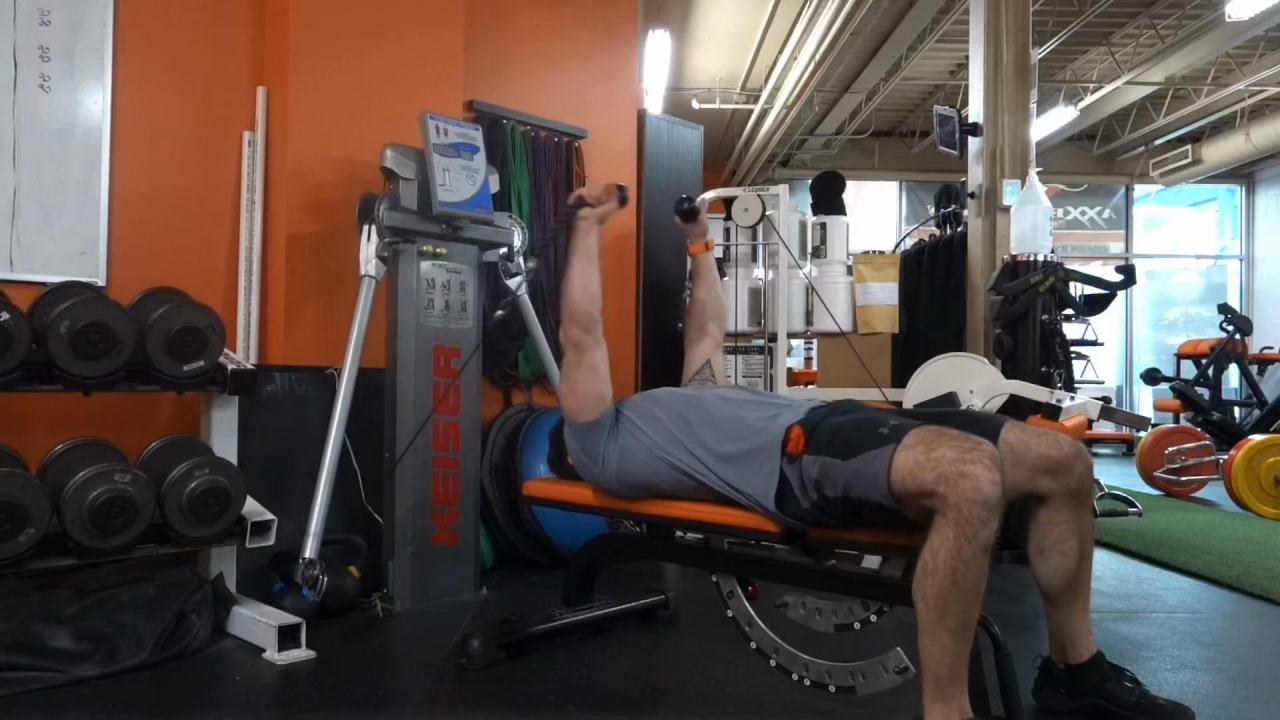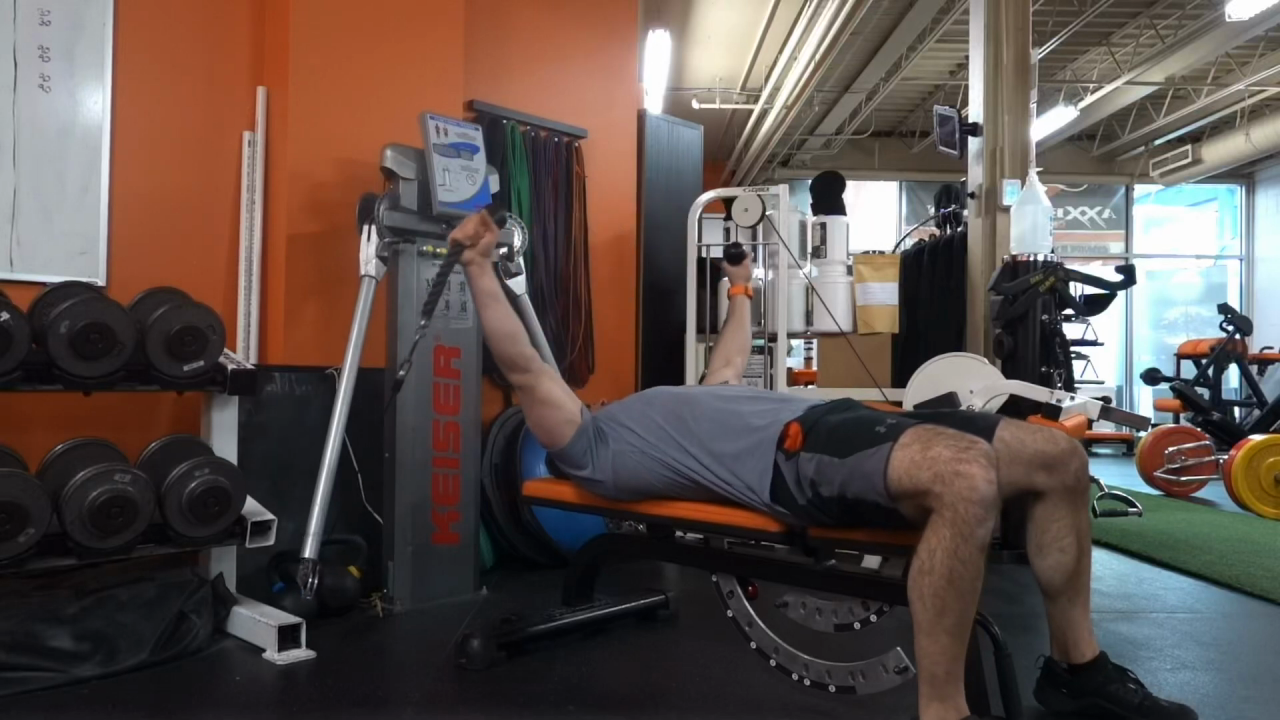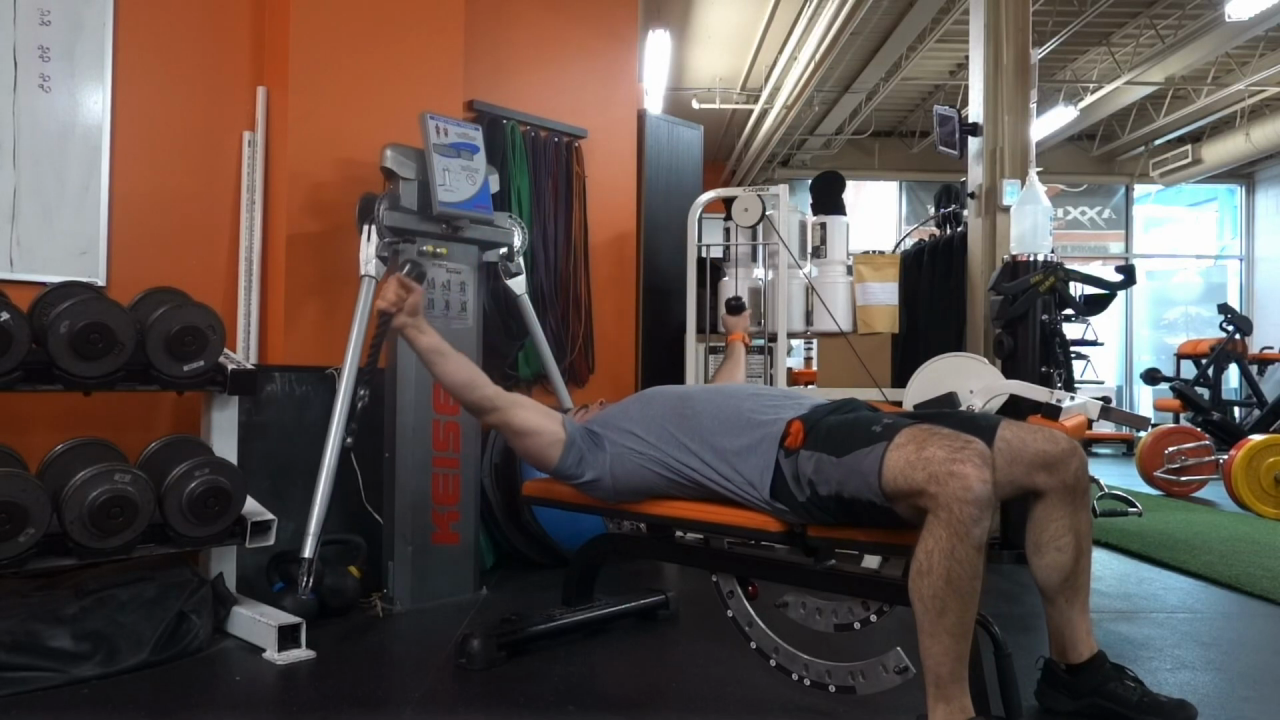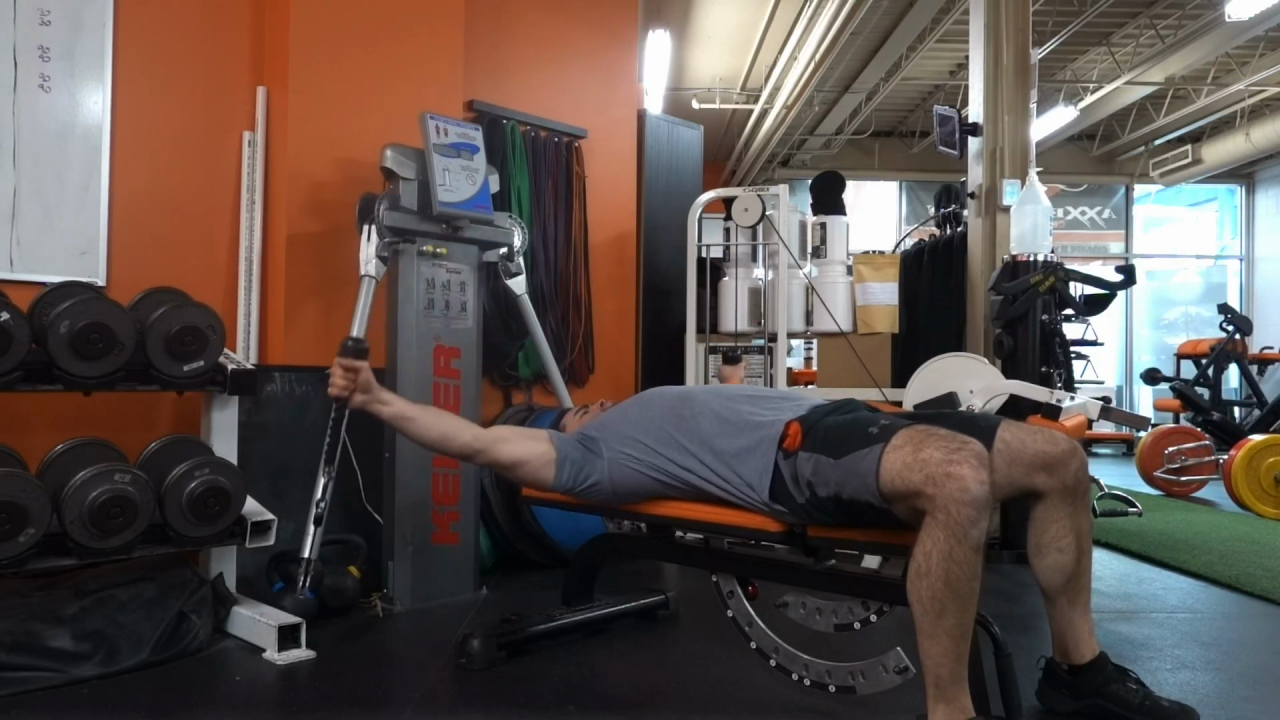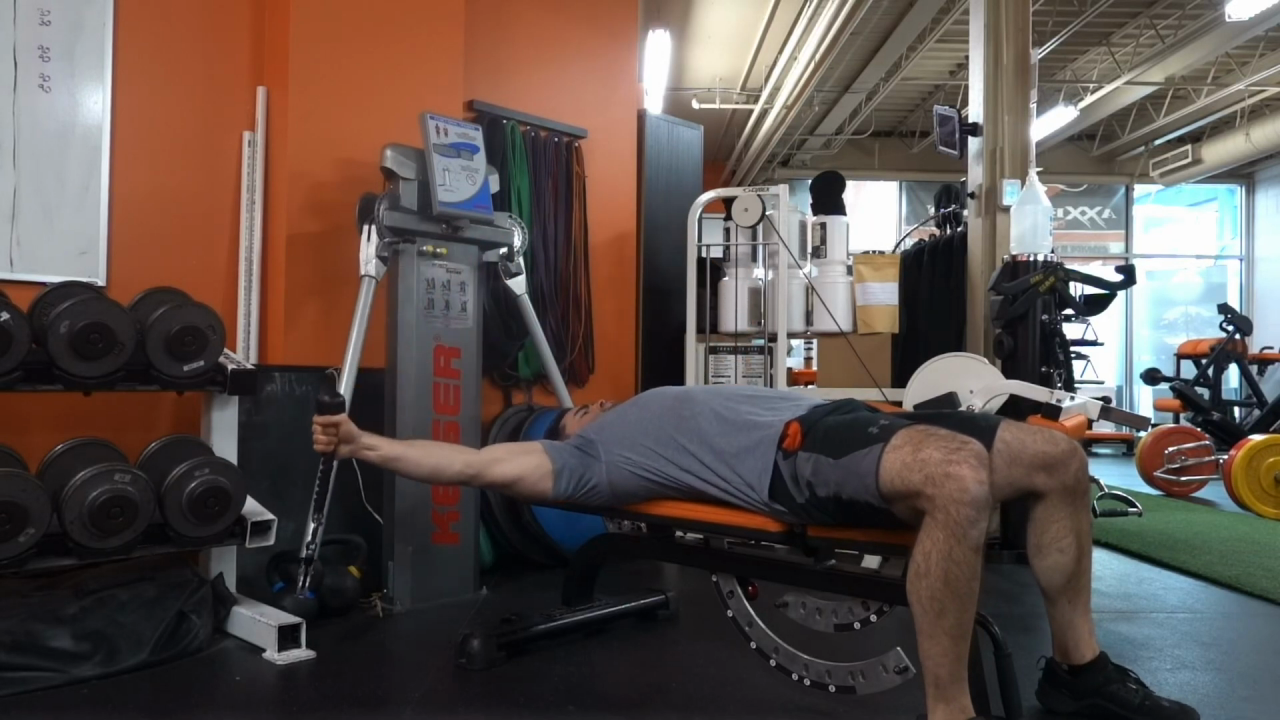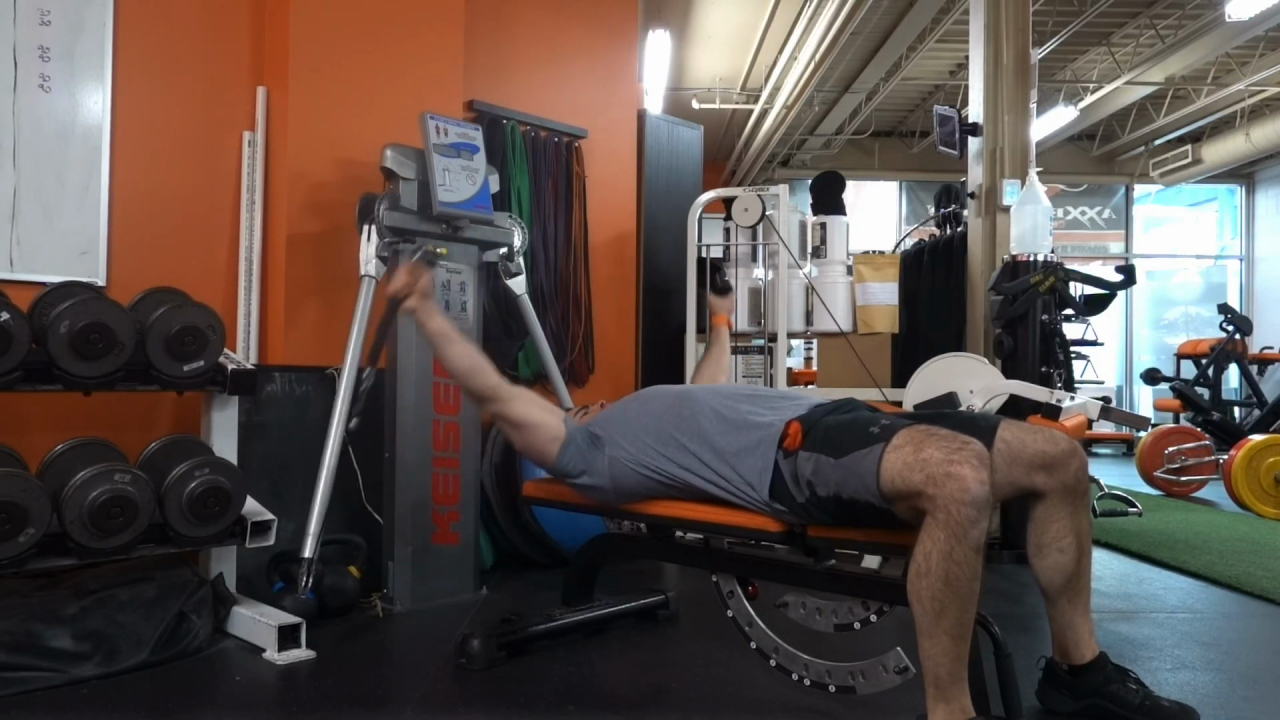
dt=0.4s
person 1, frame 1
left shoulder: (682, 408)
right shoulder: (602, 449)
left elbow: (707, 333)
right elbow: (581, 337)
left wrist: (698, 245)
right wrist: (591, 225)
left hip: (837, 423)
right hip: (794, 455)
left knee: (1063, 463)
right knee: (971, 480)
left ankle: (1074, 668)
person 1, frame 2
left shoulder: (660, 415)
right shoulder: (594, 451)
left elbow: (726, 371)
right elbow: (526, 372)
left wrist: (740, 292)
right wrist: (481, 266)
left hip: (834, 417)
right hip: (790, 451)
left knee: (1059, 460)
right knee: (967, 480)
person 1, frame 3
left shoulder: (644, 418)
right shoulder: (593, 453)
right elbow: (497, 405)
left wrist: (736, 339)
right wrist: (414, 326)
left hip: (833, 418)
right hip: (791, 453)
left knee: (1058, 459)
right knee: (965, 478)
person 1, frame 4
left shoulder: (641, 419)
right shoulder: (589, 456)
right elbow: (483, 442)
left wrist: (732, 379)
right wrist: (376, 397)
left hip: (835, 416)
right hip: (792, 451)
left knee: (1057, 460)
right knee: (961, 478)
person 1, frame 5
left shoulder: (639, 418)
right shoulder: (587, 459)
right elbow: (484, 463)
left wrist: (728, 404)
right wrist: (364, 444)
left hip: (833, 416)
right hip: (792, 455)
left knee: (1057, 459)
right knee: (960, 478)
person 1, frame 6
left shoulder: (642, 415)
right shoulder: (592, 457)
right elbow: (506, 402)
left wrist: (719, 325)
right wrist: (424, 308)
left hip: (836, 417)
right hip: (794, 456)
left knee: (1057, 459)
right knee: (962, 478)
